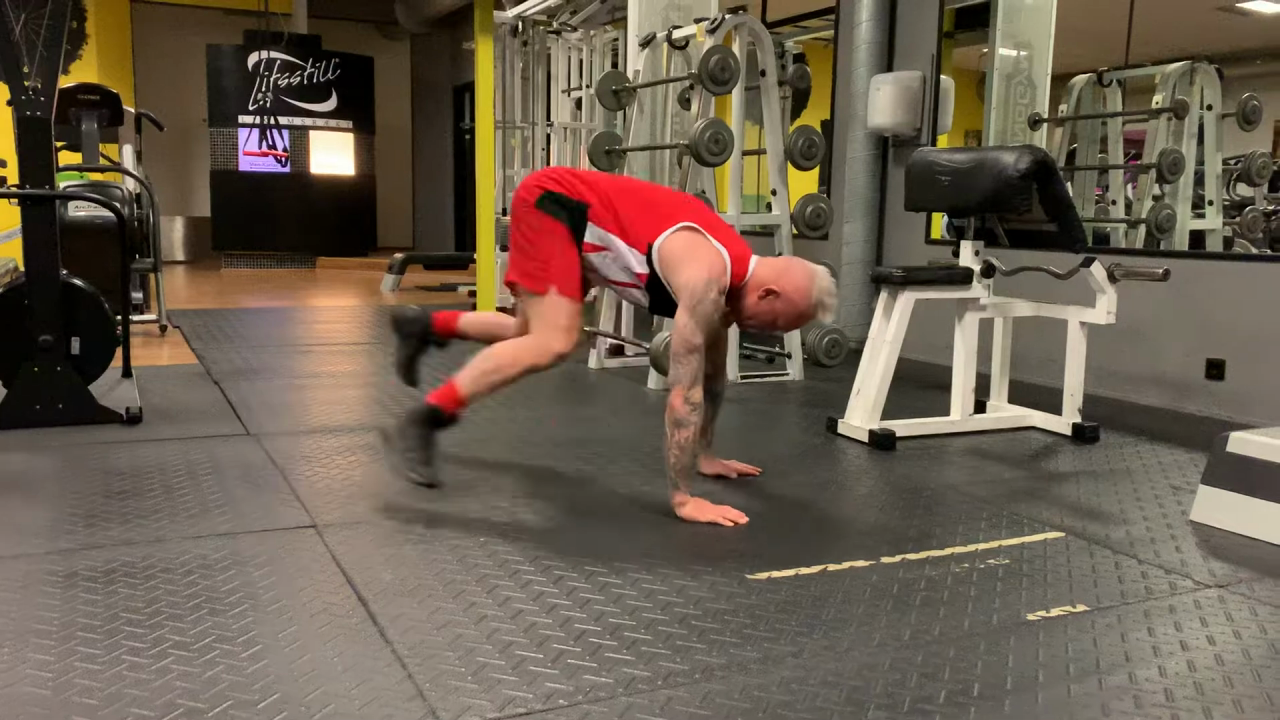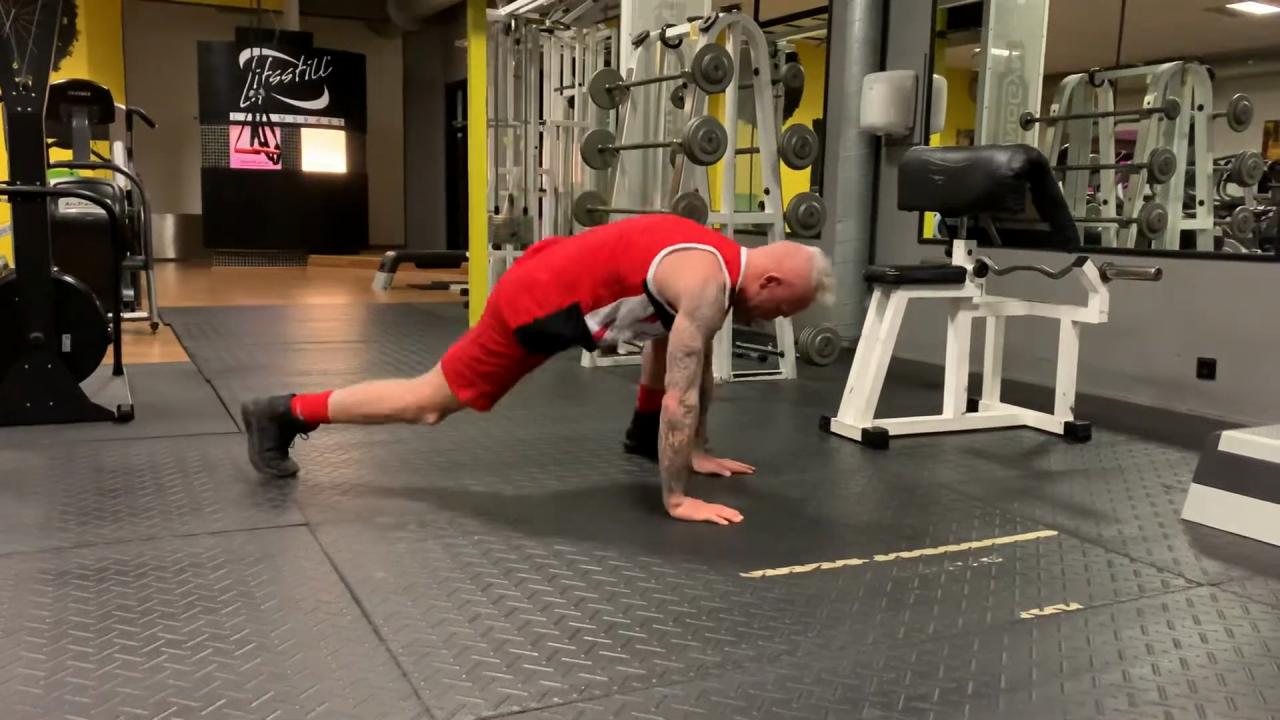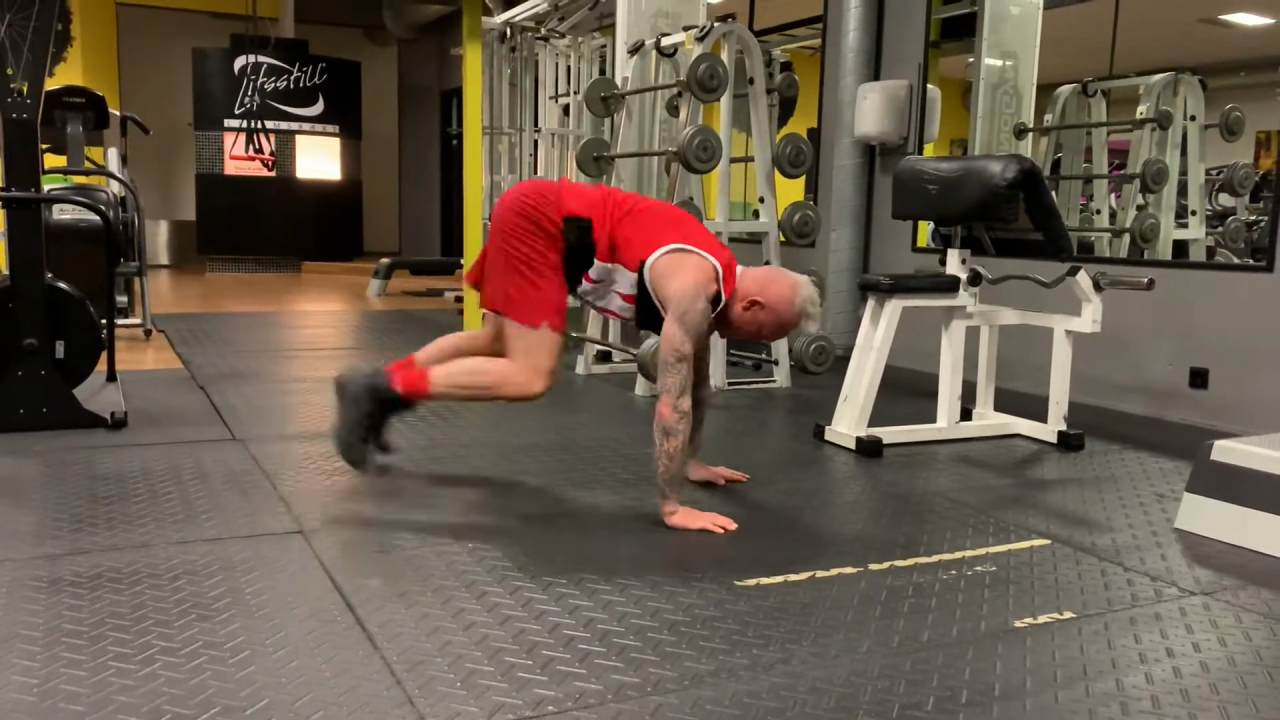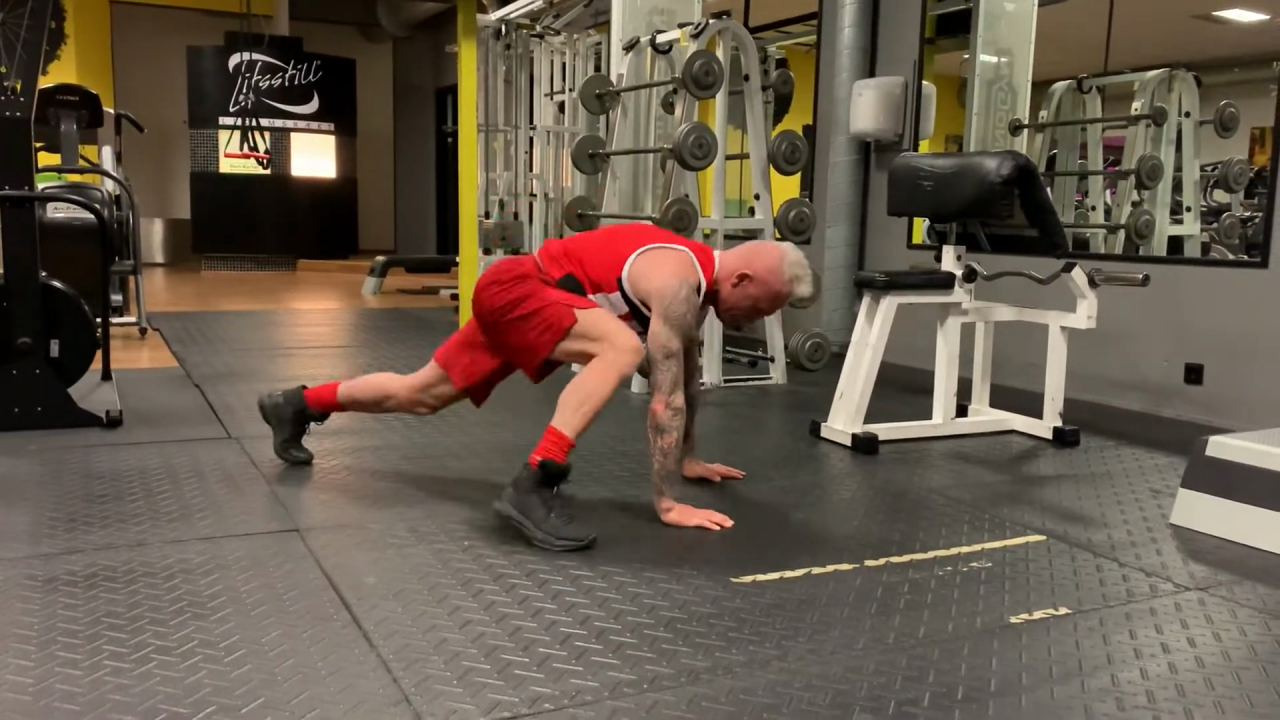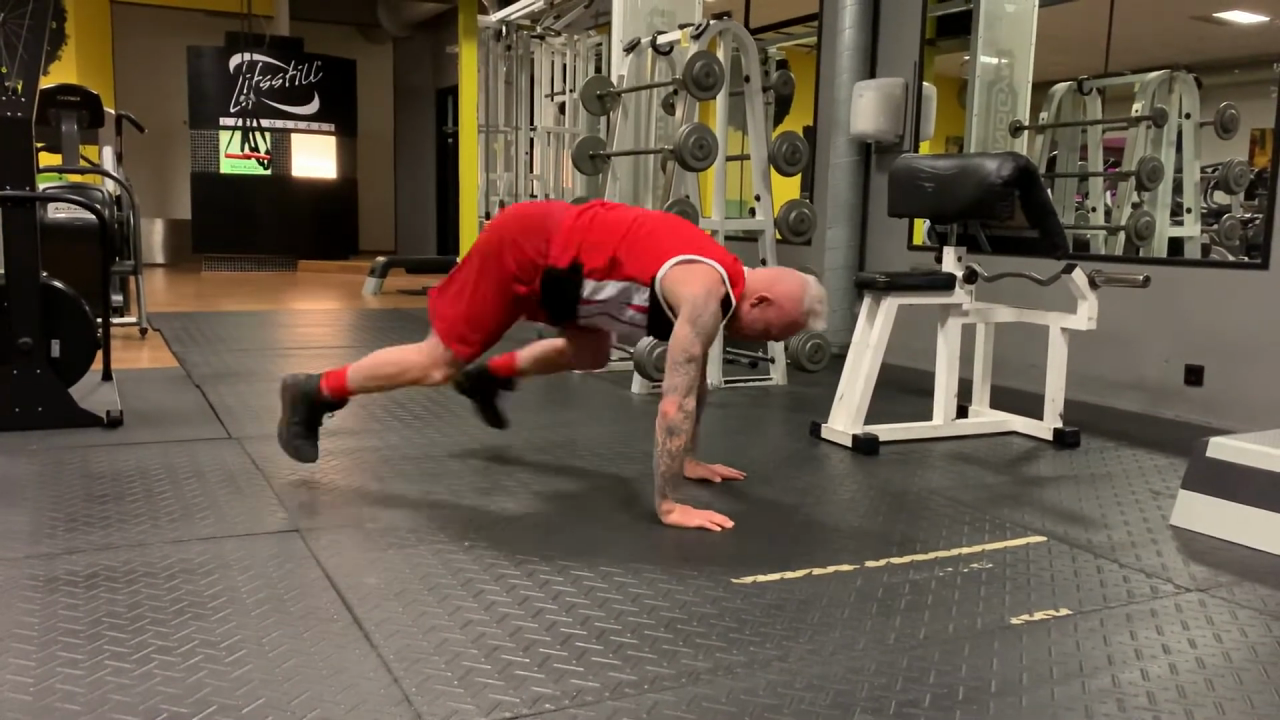
dt=1s
person 1, frame 1
left shoulder: (747, 274)
right shoulder: (708, 275)
left elbow: (712, 368)
right elbow: (685, 391)
left wrist: (703, 454)
right wrist: (684, 495)
left hip: (582, 222)
right hip: (552, 201)
left knee: (533, 334)
right knee: (553, 343)
left ankle: (430, 327)
right ankle: (425, 421)
person 1, frame 2
left shoulder: (721, 261)
right shoulder: (707, 283)
left elbow: (698, 366)
right elbow: (680, 394)
left wrist: (699, 449)
right wrist: (677, 498)
left hip: (553, 277)
right hip: (533, 307)
left knee: (671, 329)
right knee: (426, 403)
left ankle: (645, 432)
right ankle: (280, 414)
person 1, frame 3
left shoulder: (720, 283)
right shoulder: (699, 289)
left elbow: (697, 374)
right elbow: (674, 398)
left wrist: (690, 460)
right wrist: (673, 505)
left hip: (555, 218)
right hip: (538, 218)
left knee: (505, 340)
right knee: (529, 377)
left ankle: (380, 387)
right ankle: (376, 393)
person 1, frame 4
left shoulder: (696, 276)
right shoulder: (677, 282)
left elbow: (686, 376)
right elbow: (666, 396)
left wrist: (687, 458)
right wrist: (668, 501)
left hip: (527, 295)
right hip: (512, 289)
left knee: (421, 393)
right knee: (623, 348)
left ankle: (295, 405)
right ankle: (535, 485)
person 1, frame 5
left shoulder: (712, 281)
right shoulder: (705, 290)
left elbow: (689, 378)
right elbow: (676, 398)
left wrist: (684, 461)
right wrist: (667, 504)
left hip: (550, 244)
right hip: (525, 249)
left knee: (595, 355)
right knee: (438, 363)
left ankle: (491, 378)
right ankle: (311, 393)
